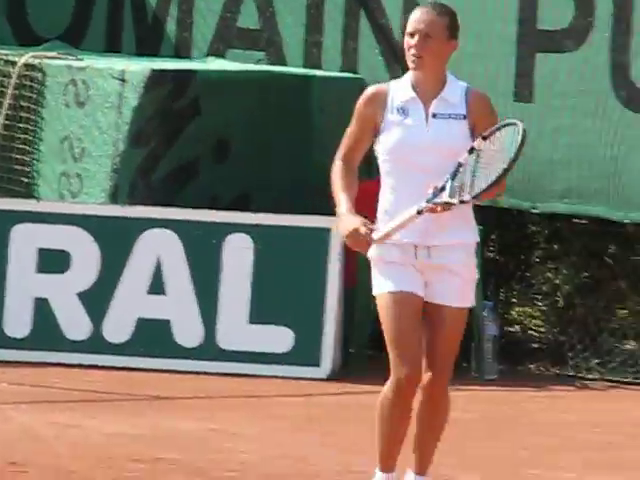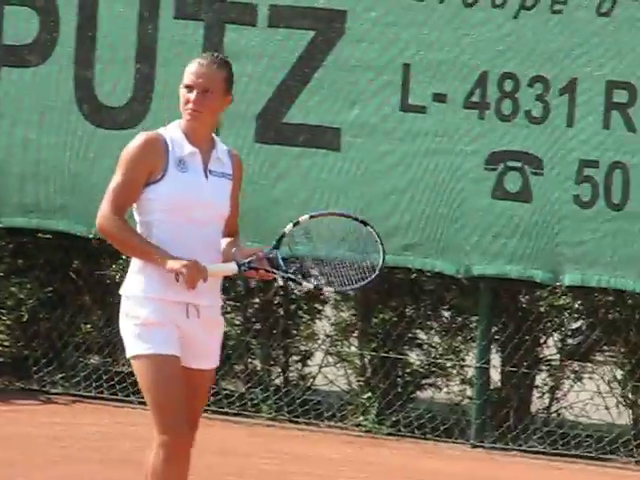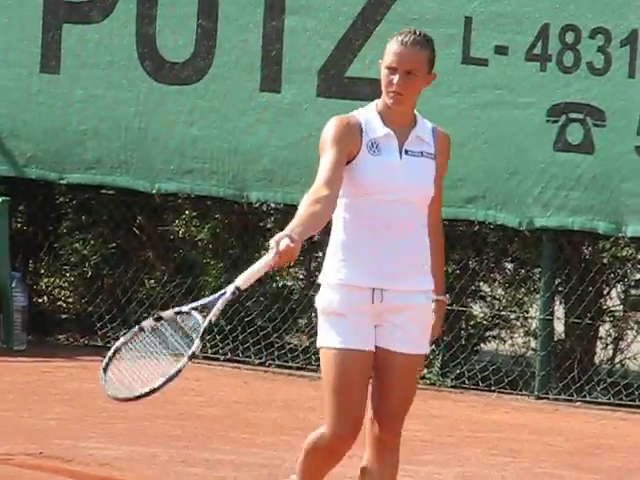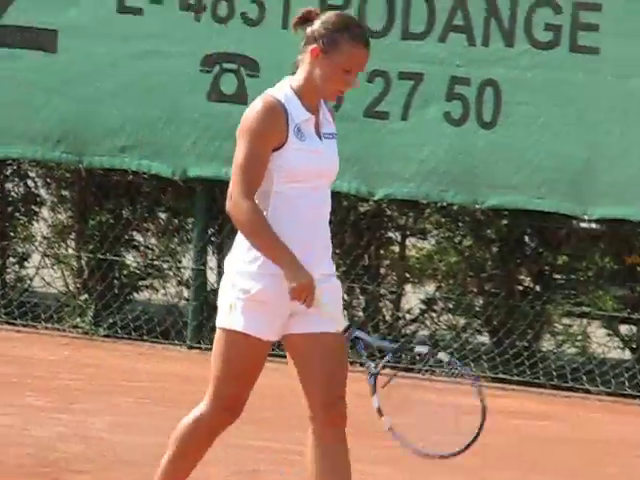
dt=1s
person 1, frame 1
left shoulder: (476, 104)
right shoulder: (378, 100)
left elbow: (496, 183)
right elbow: (345, 163)
left wrist: (456, 197)
right wrist: (347, 215)
left hip: (455, 249)
right hip: (397, 247)
left knee: (437, 379)
right knee: (405, 374)
person 1, frame 2
left shoulder: (231, 163)
right shoulder: (149, 146)
right elbow: (107, 221)
left wrist: (244, 255)
right wrist: (168, 260)
left hip: (204, 311)
right hip: (151, 305)
left knee: (181, 437)
right knee: (170, 435)
person 1, frame 3
left shoulder: (437, 142)
right shoulder: (346, 129)
right elbow: (321, 197)
left wrist: (439, 295)
right wrist: (289, 240)
left hip: (410, 299)
right hip: (348, 293)
left knee: (387, 429)
right knee: (343, 428)
person 1, frame 4
left shoulder: (325, 118)
right shoulder: (268, 114)
right elbow: (239, 202)
right wrist: (290, 269)
left hip: (313, 285)
right hip: (260, 279)
left knee: (332, 415)
right knee: (221, 410)
